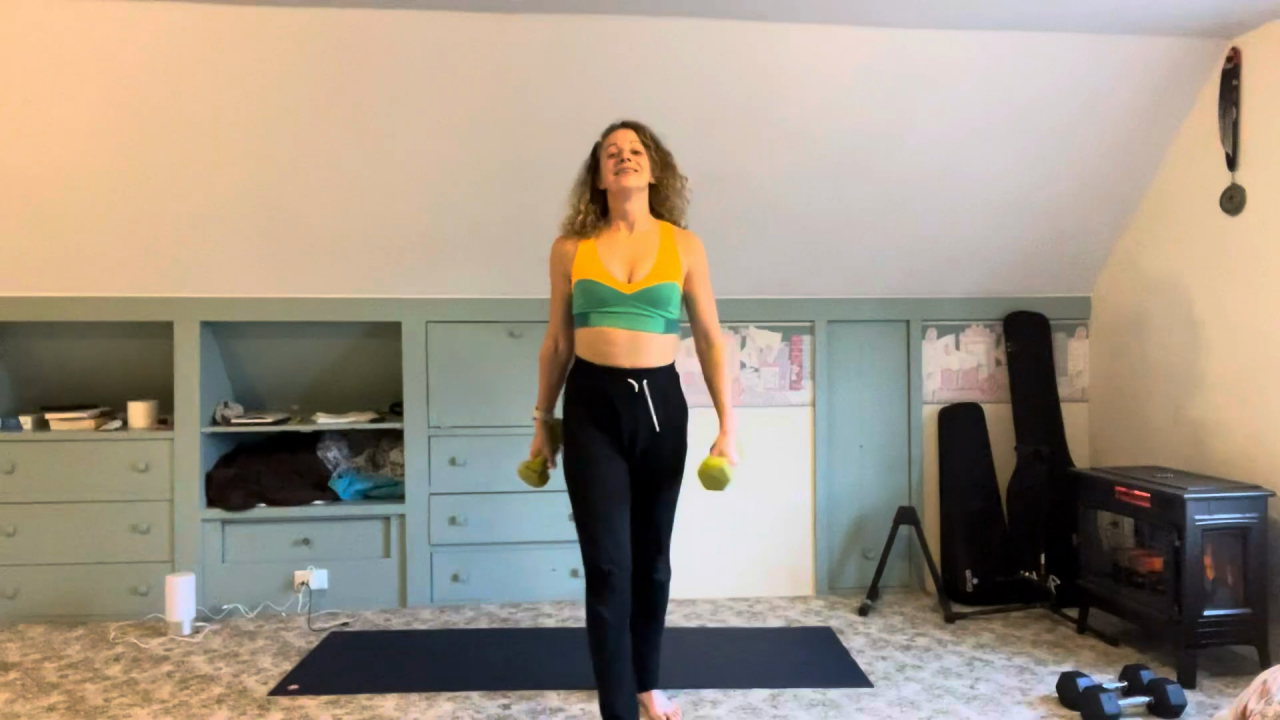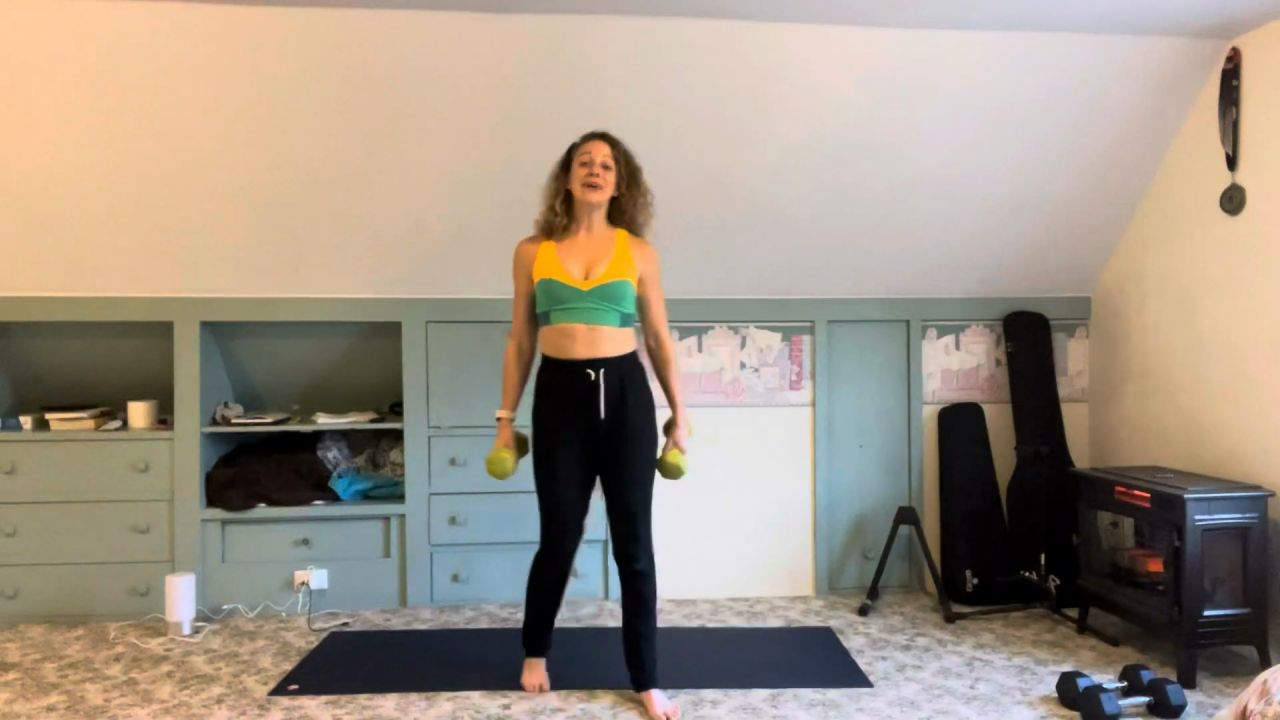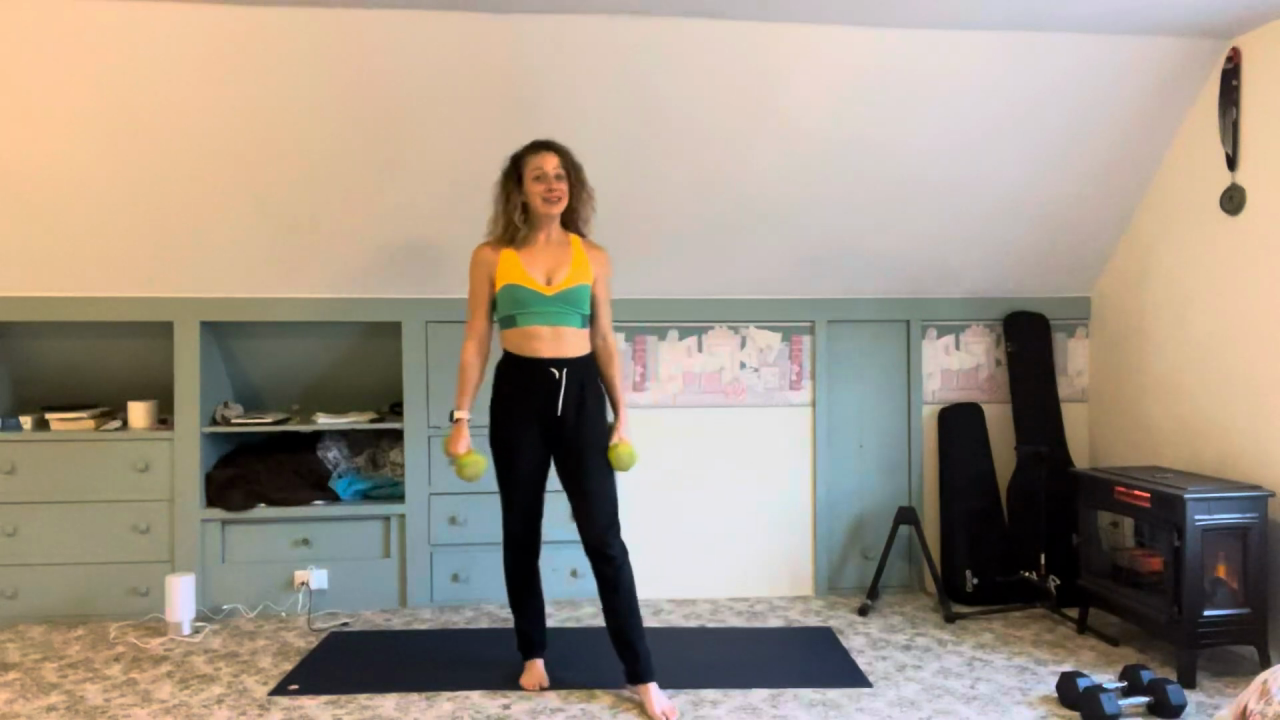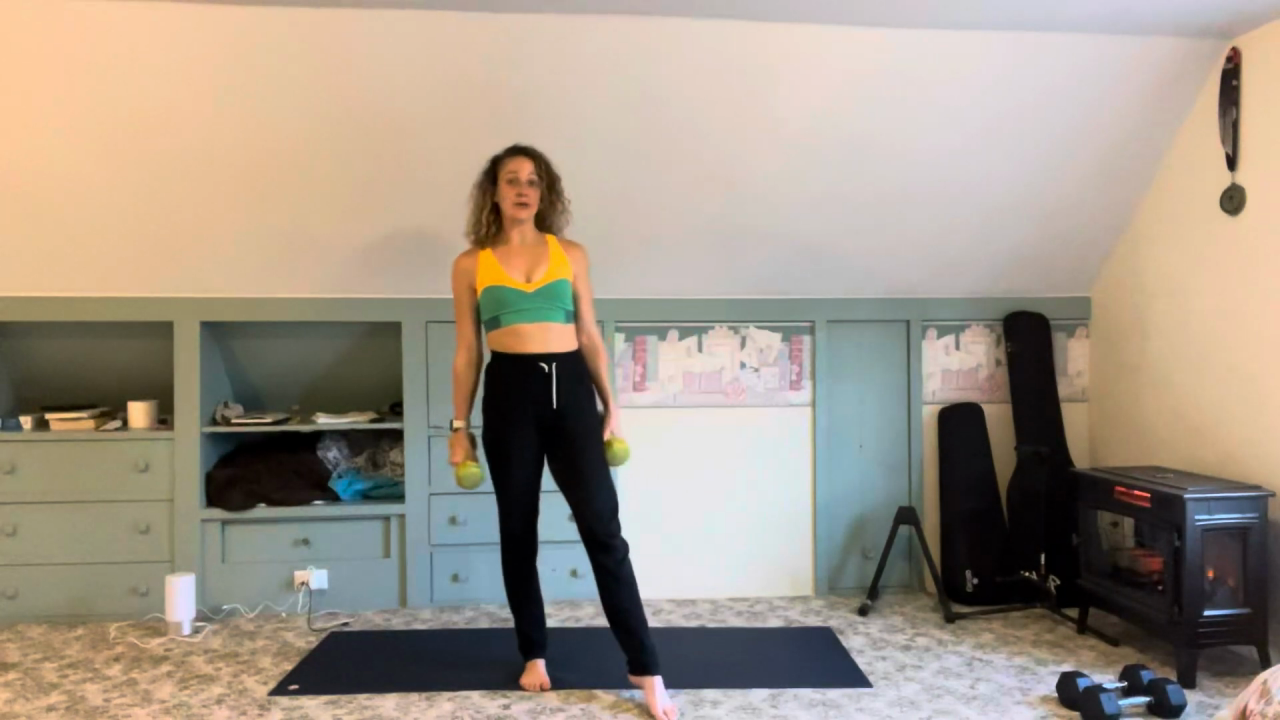
dt=0.4s
person 1, frame 1
left shoulder: (684, 246)
right shoulder: (570, 249)
left elbow: (710, 339)
right elbow: (556, 343)
left wrist: (727, 424)
right wrist: (542, 421)
left hip: (660, 403)
right hip: (591, 407)
left knee: (651, 564)
right knee: (607, 568)
person 1, frame 2
left shoulder: (638, 252)
right shoulder: (532, 251)
left elbow: (659, 339)
right elbow: (521, 342)
left wrist: (678, 414)
right wrist: (506, 417)
left hip: (625, 395)
right hip: (559, 397)
left knee: (634, 544)
right knee: (559, 540)
right ankle: (535, 650)
person 1, frame 3
left shoulder: (593, 256)
right shoulder: (490, 256)
left elbow: (604, 340)
right elbow: (476, 342)
left wrist: (621, 413)
right wrist: (461, 418)
left hip: (579, 393)
right hip: (518, 394)
left knee: (604, 534)
right knee: (521, 531)
right ankle: (533, 653)
person 1, frame 4
left shoulder: (571, 254)
right shoulder: (471, 264)
left elbow: (590, 335)
right elbow: (466, 351)
left wrist: (610, 407)
right wrist: (459, 426)
left hip: (569, 389)
right hip: (509, 394)
left knee: (603, 527)
right knee: (518, 531)
left ankle: (645, 667)
right ankle: (534, 654)
